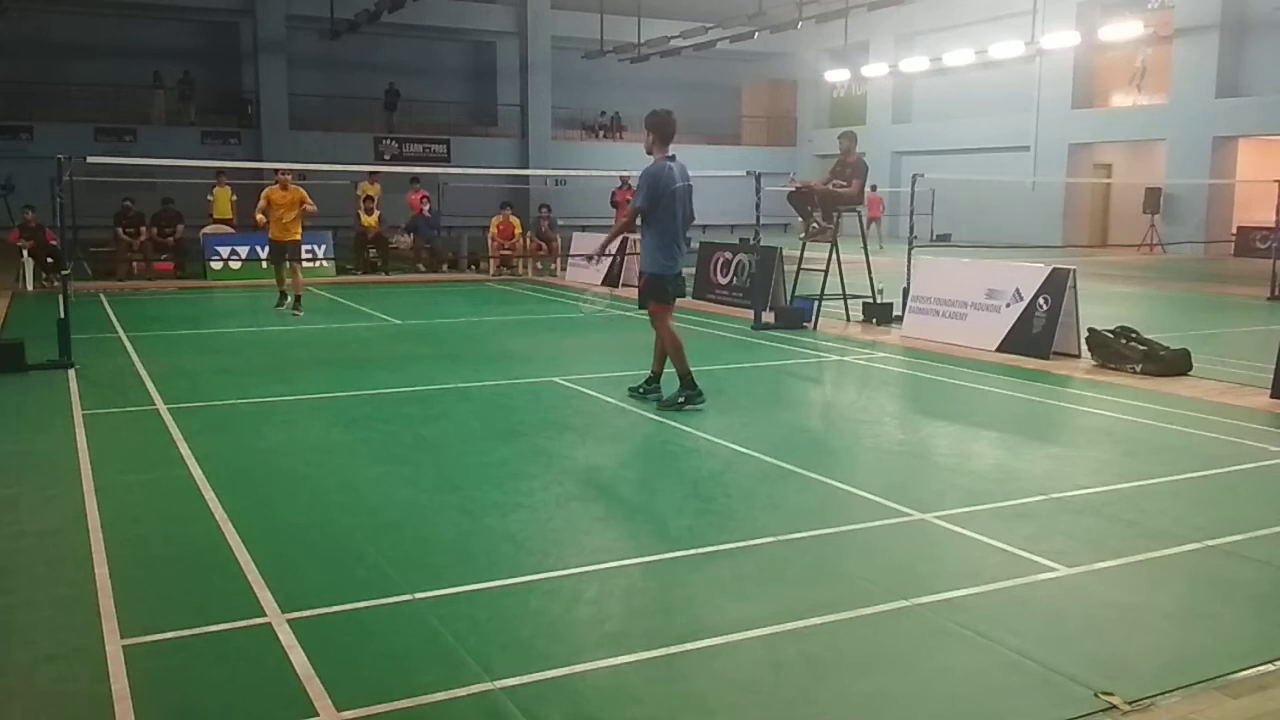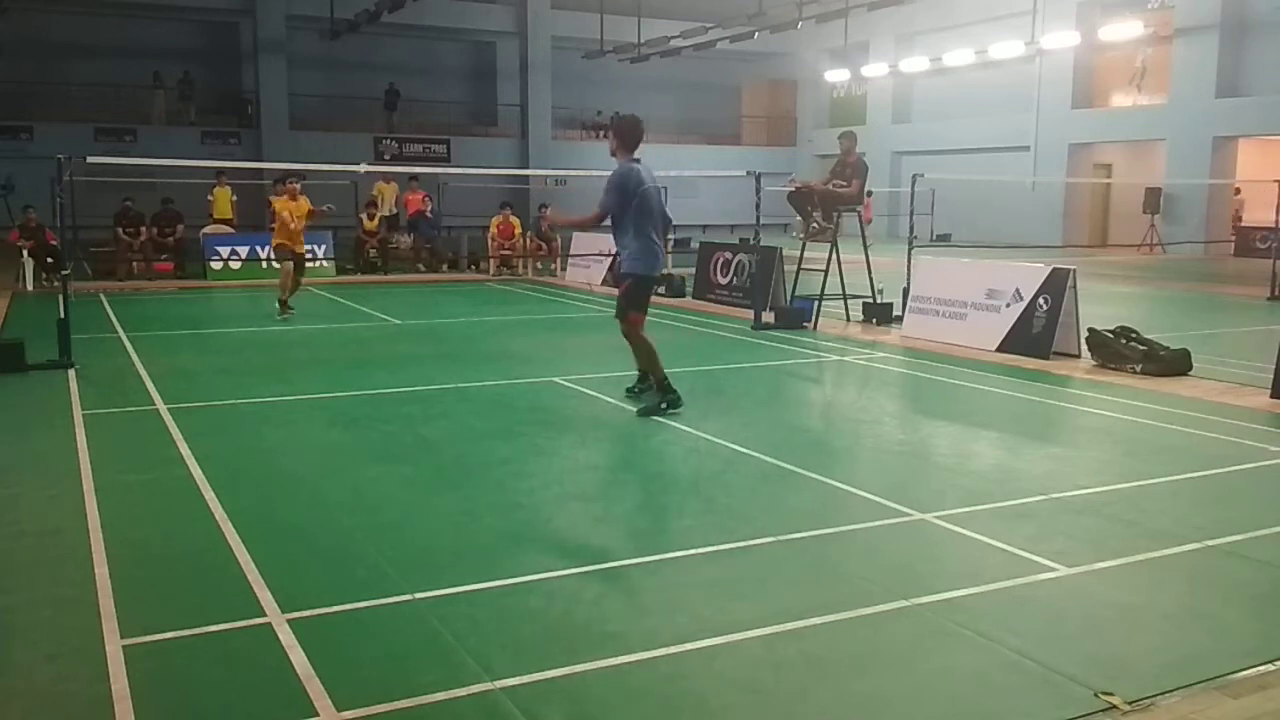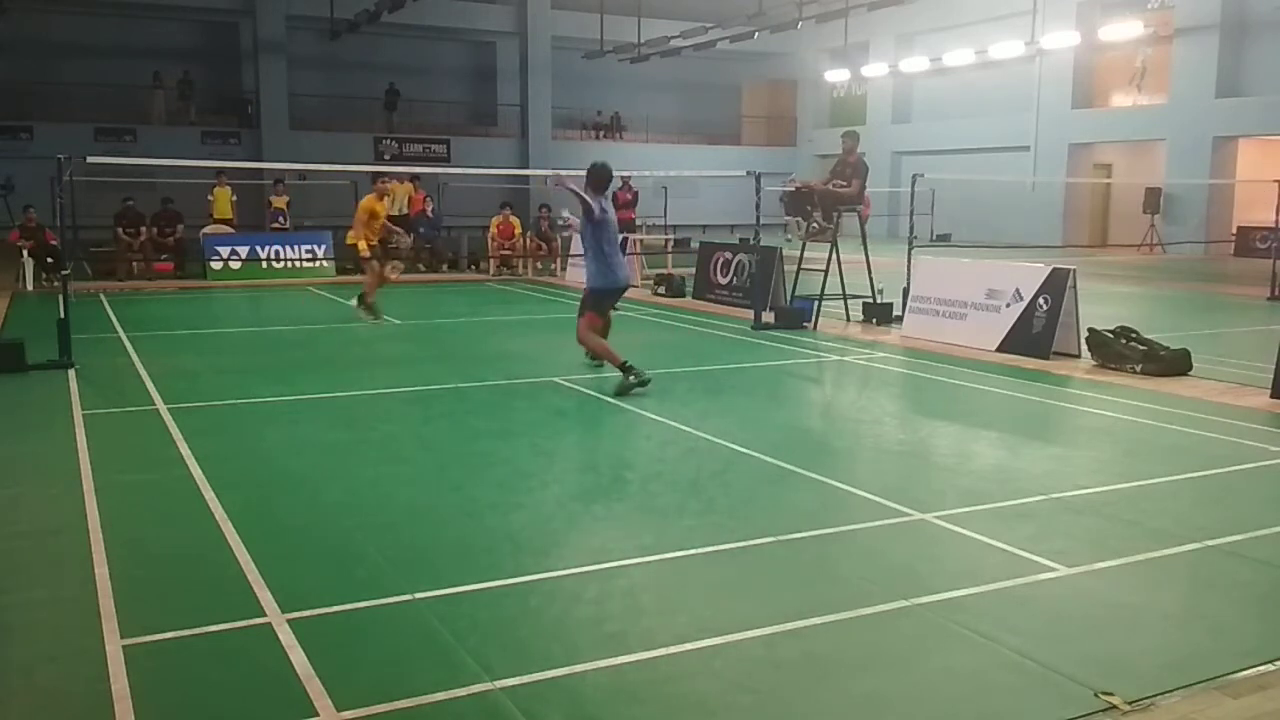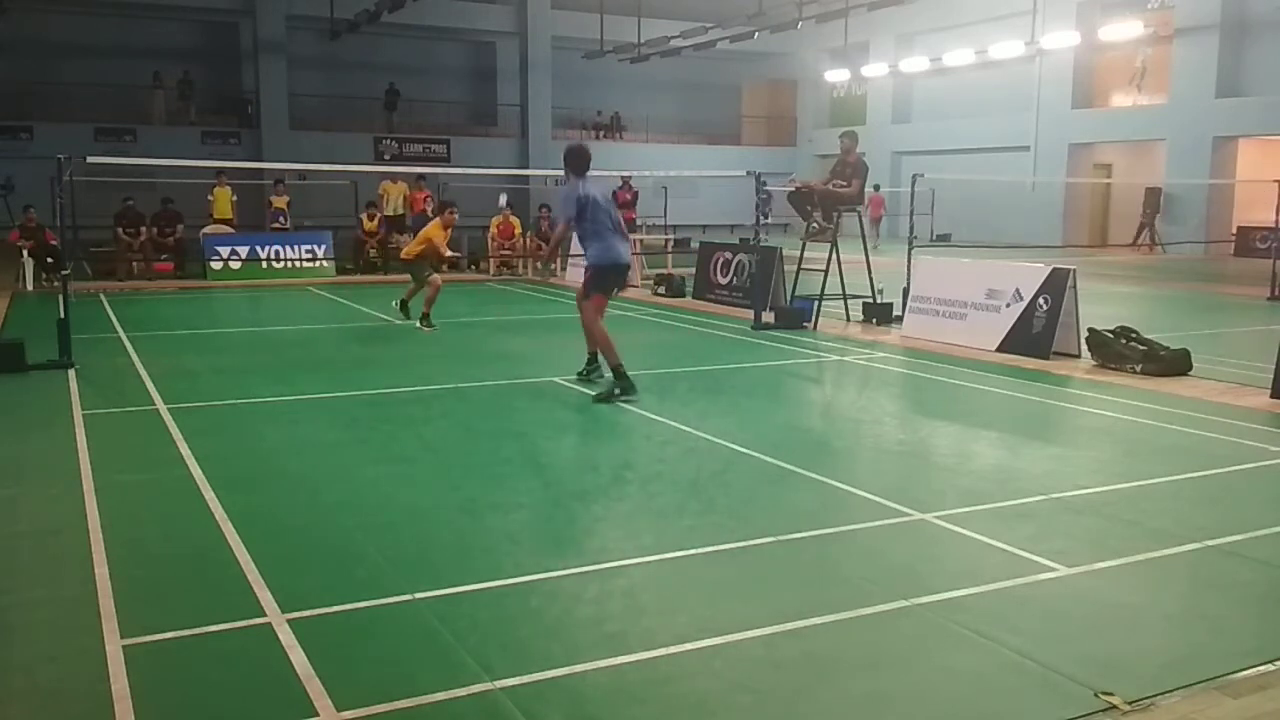
dt=1s
person 1, frame 1
left shoulder: (653, 173)
right shoulder: (681, 170)
left elbow: (629, 217)
right elbow: (689, 217)
left wrist: (602, 246)
left hip: (656, 261)
right hip: (674, 259)
left knee: (661, 321)
right knee: (661, 320)
left ankle: (689, 386)
right ankle: (653, 381)
person 1, frame 2
left shoulder: (620, 176)
right shoulder: (645, 173)
left elbow: (596, 218)
right elbow: (665, 220)
left wrist: (560, 221)
left hip: (637, 263)
right hip: (646, 259)
left knee: (630, 327)
right knee: (632, 323)
left ankle: (665, 391)
right ankle: (646, 381)
person 1, frame 3
left shoulder: (594, 207)
right shoulder: (605, 207)
left elbow: (592, 208)
left wrist: (572, 188)
left hip: (603, 280)
right hip: (619, 277)
left knee: (585, 335)
right knee: (602, 310)
left ankle: (630, 371)
right ankle: (598, 352)
person 1, frame 4
left shoulder: (571, 191)
right shoulder: (597, 191)
left elbow: (562, 231)
right elbow: (620, 229)
left wrist: (545, 259)
left hip: (603, 260)
right hip: (618, 259)
left knee: (590, 318)
right knee: (583, 300)
left ankle: (622, 380)
right ankle: (593, 363)
